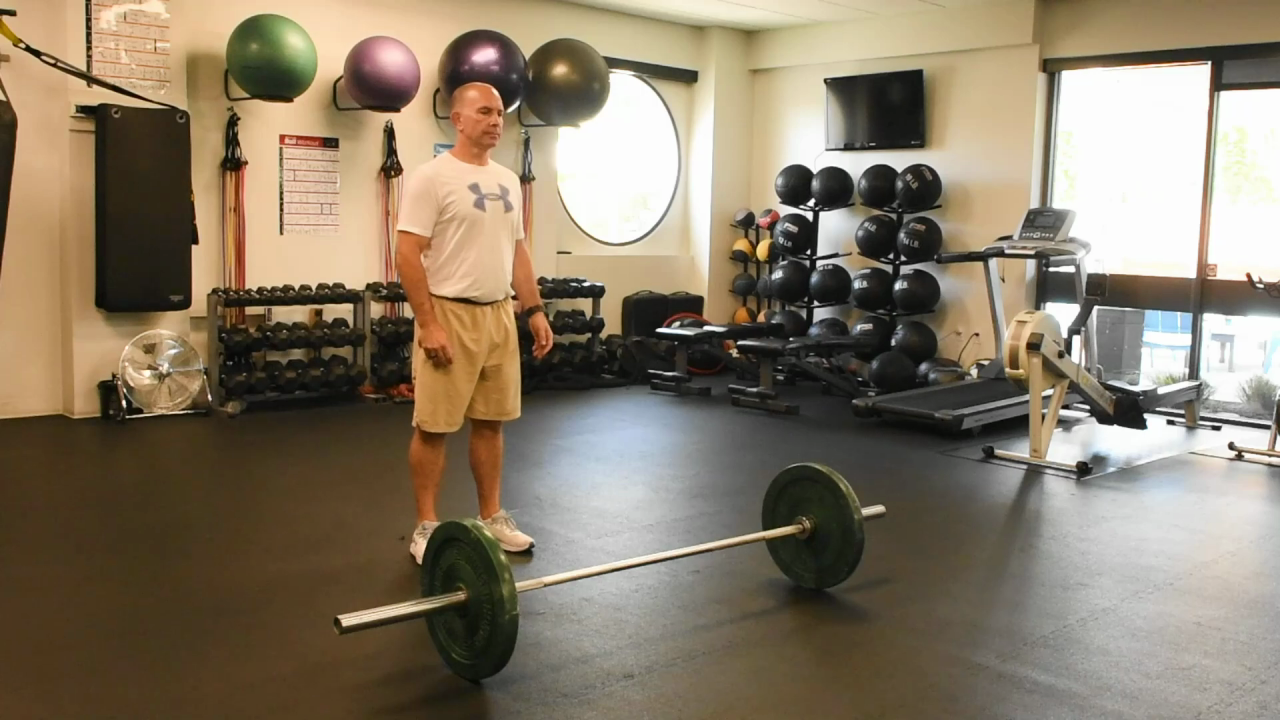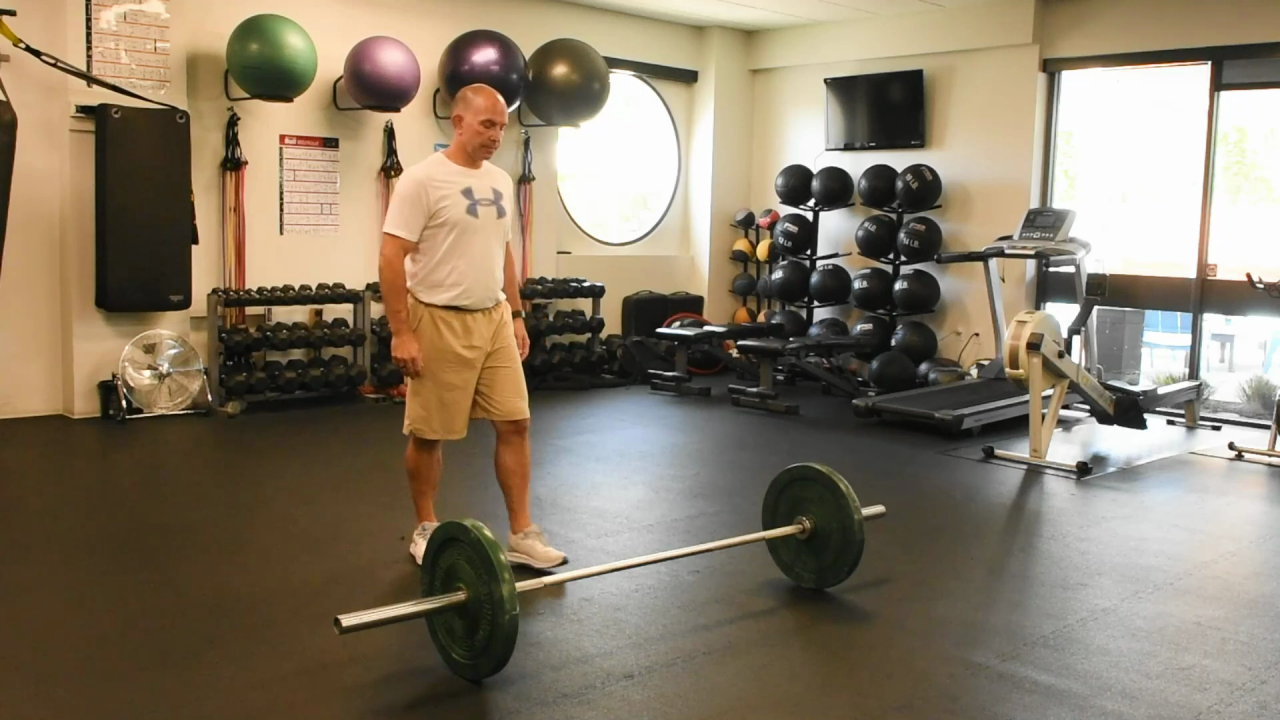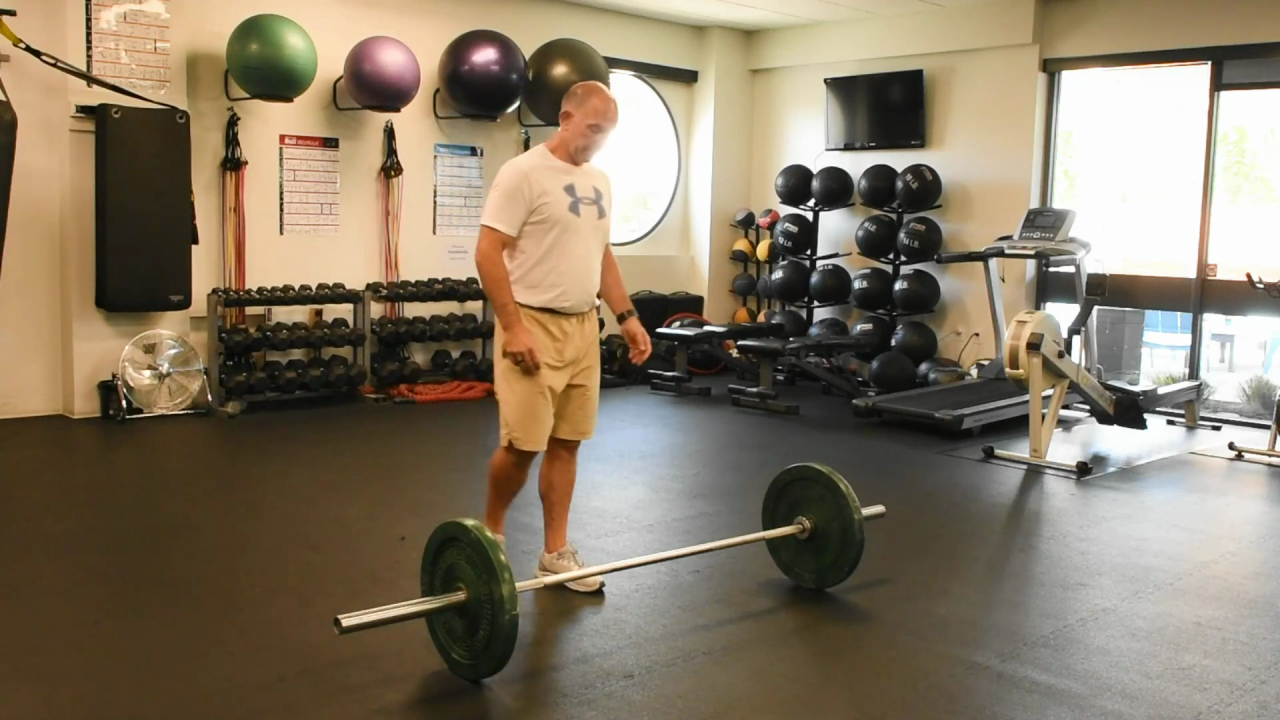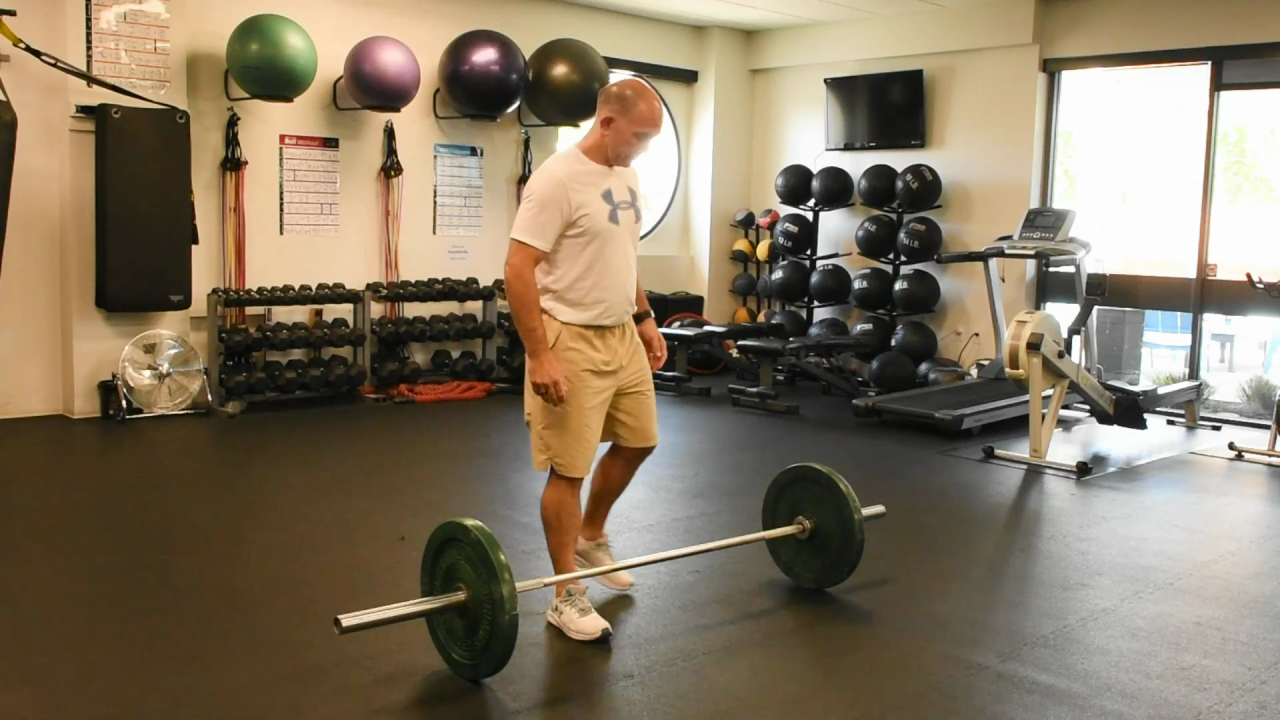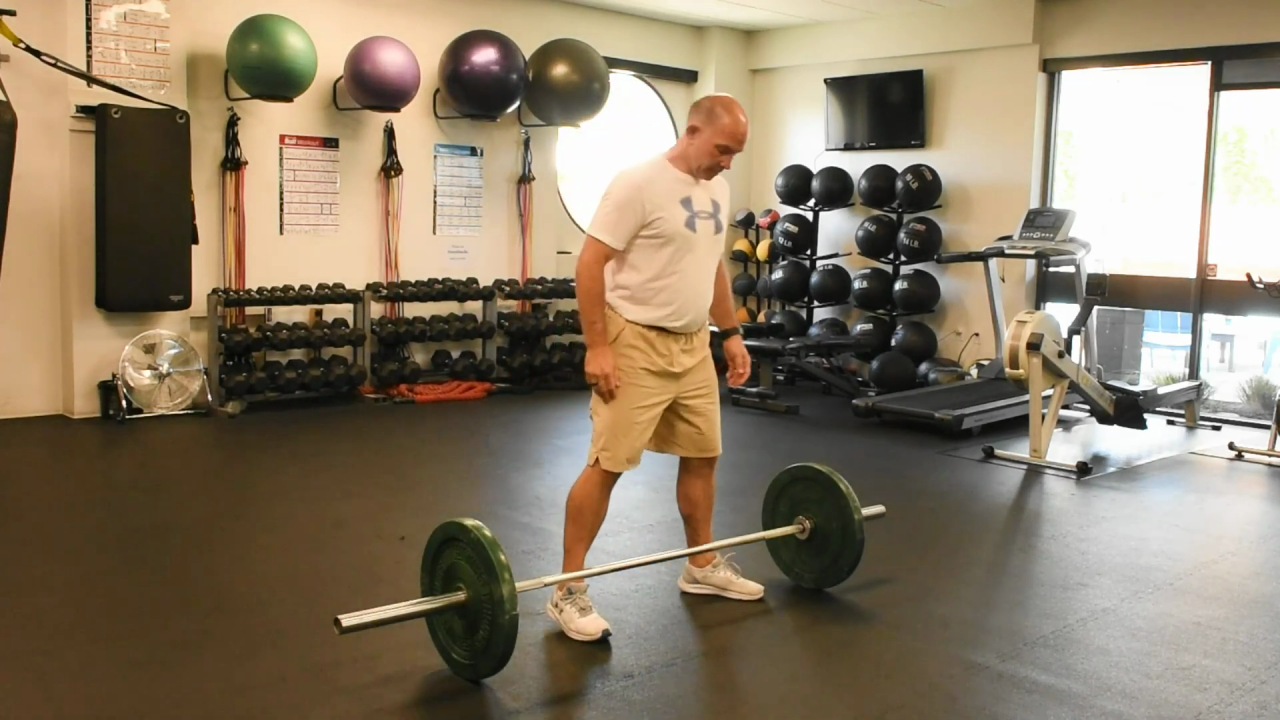
dt=0.7s
person 1, frame 1
left shoulder: (507, 180)
right shoulder: (432, 177)
left elbow: (517, 252)
right elbow: (408, 255)
left wrist: (535, 311)
right wrist: (429, 324)
left hip: (498, 314)
right hip: (450, 314)
left knee: (490, 422)
right knee: (433, 426)
left ankle: (492, 518)
right ankle: (426, 526)
person 1, frame 2
left shoulder: (501, 182)
right shoulder: (423, 179)
right elbow: (392, 260)
left wrist: (516, 316)
right wrist: (403, 333)
left hip: (492, 320)
right hip: (440, 323)
left knee: (514, 424)
right knee: (428, 434)
left ankle: (523, 534)
right ankle: (426, 528)
person 1, frame 3
left shoulder: (597, 180)
right shoulder: (524, 172)
right elbow: (488, 252)
left wrist: (627, 317)
right wrist: (512, 327)
left hip: (582, 326)
right hip: (533, 324)
left knee: (566, 442)
right knee: (524, 441)
left ankle: (556, 552)
right ankle: (489, 532)
person 1, frame 4
left shoulder: (626, 177)
right shoulder: (557, 180)
right elbow: (519, 269)
left wrist: (644, 318)
right wrist: (540, 354)
left hip: (621, 337)
right hip: (572, 342)
left knee: (638, 442)
right knee: (568, 469)
left ankle: (591, 538)
right ankle: (567, 595)
person 1, frame 5
left shoulder: (716, 189)
right shoulder: (638, 185)
right elbow: (589, 264)
left wrist: (731, 334)
right wrist: (598, 347)
left hip: (693, 346)
right hip: (637, 343)
left knee: (703, 455)
right knee: (607, 464)
left ankle: (702, 565)
right ankle: (567, 591)
